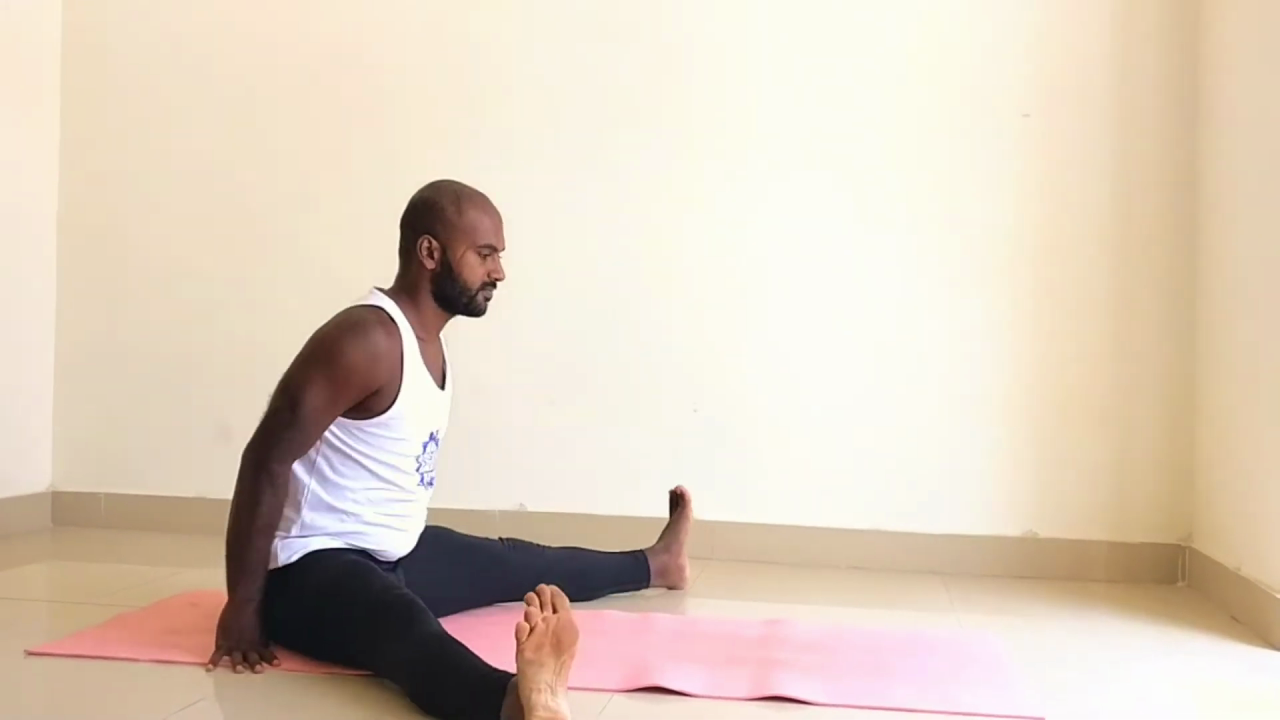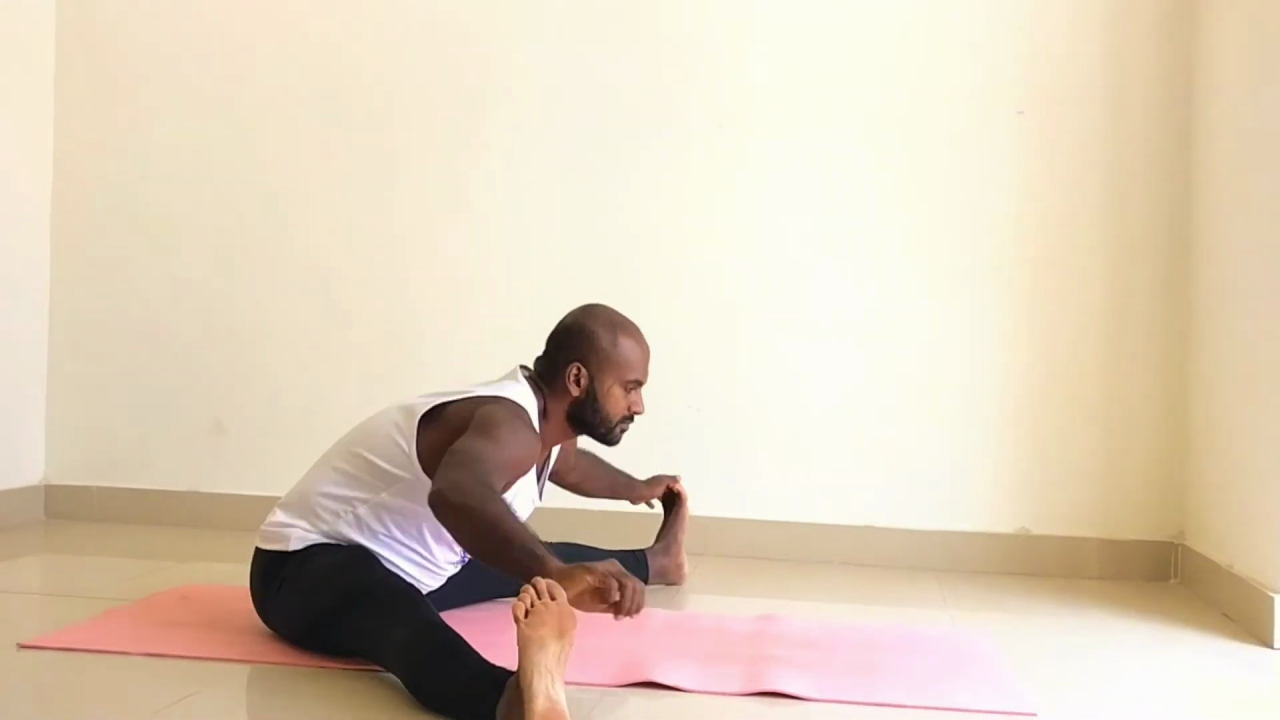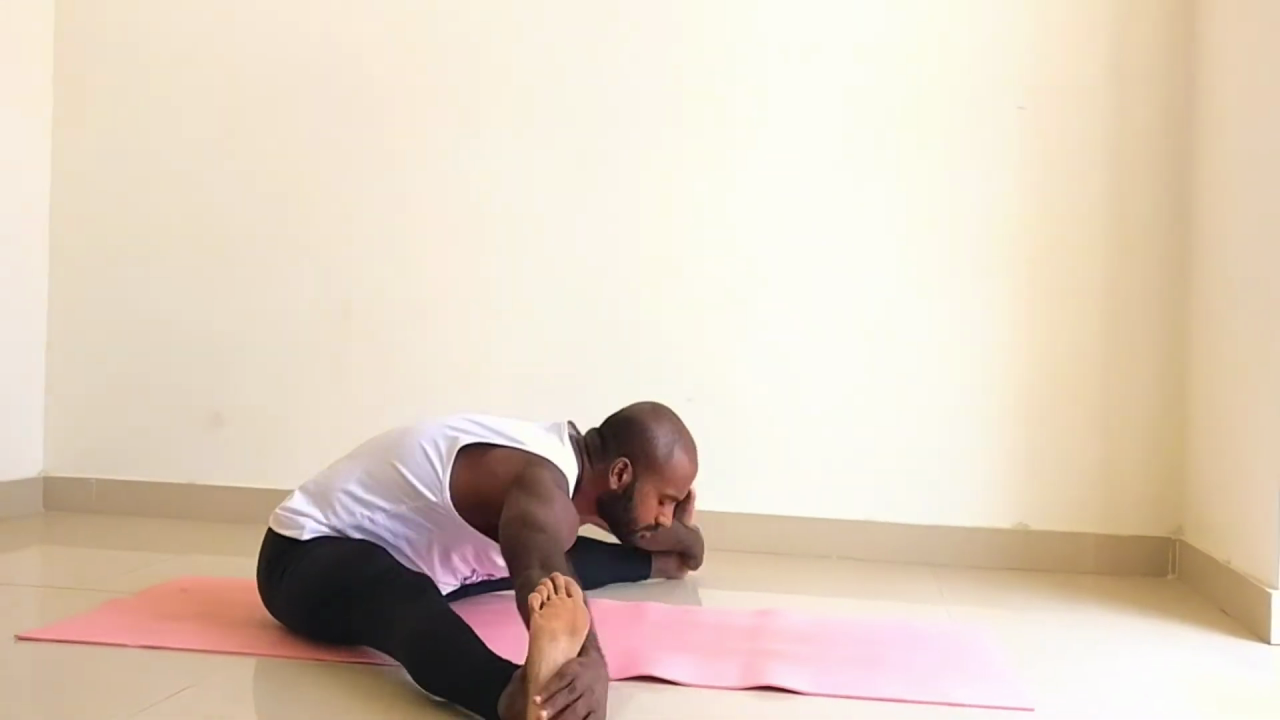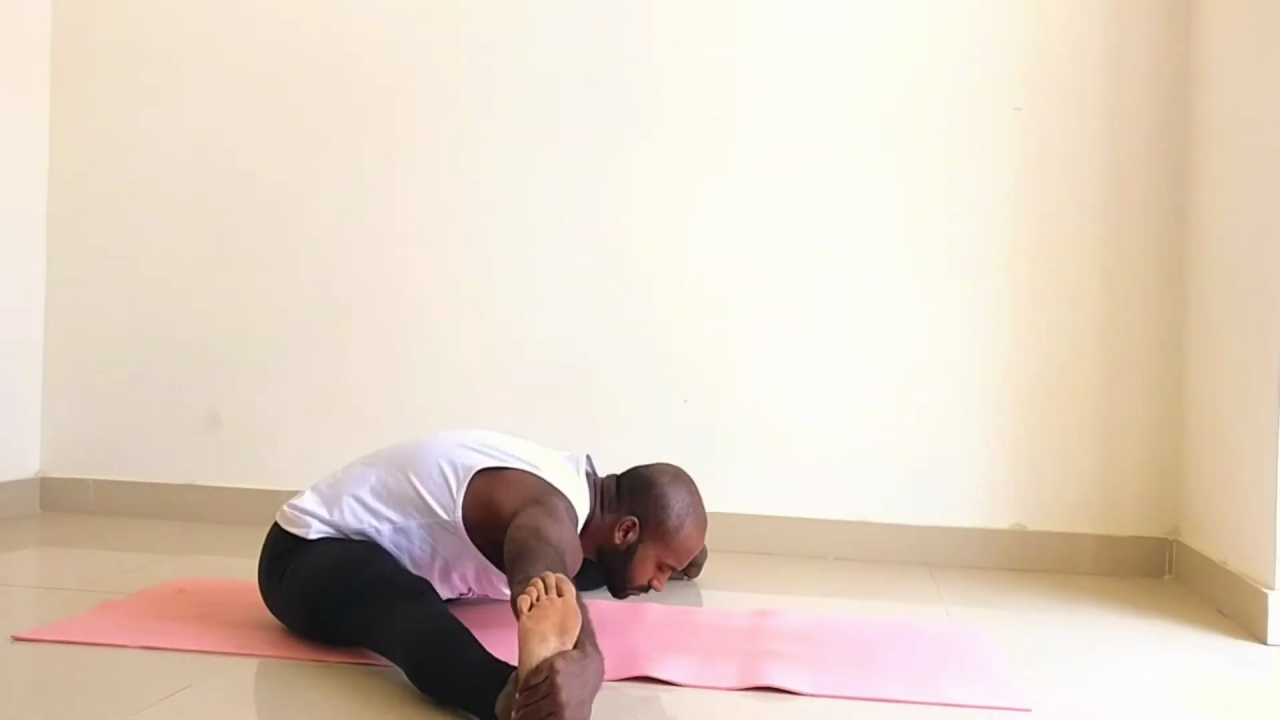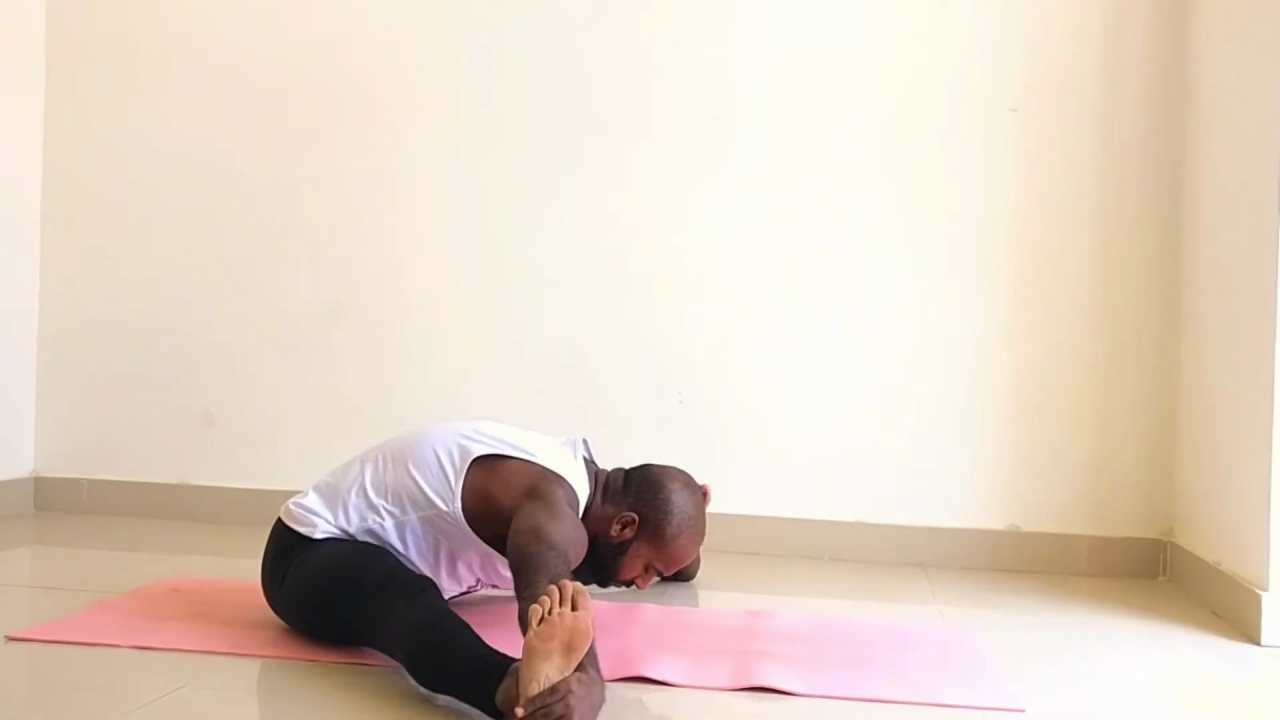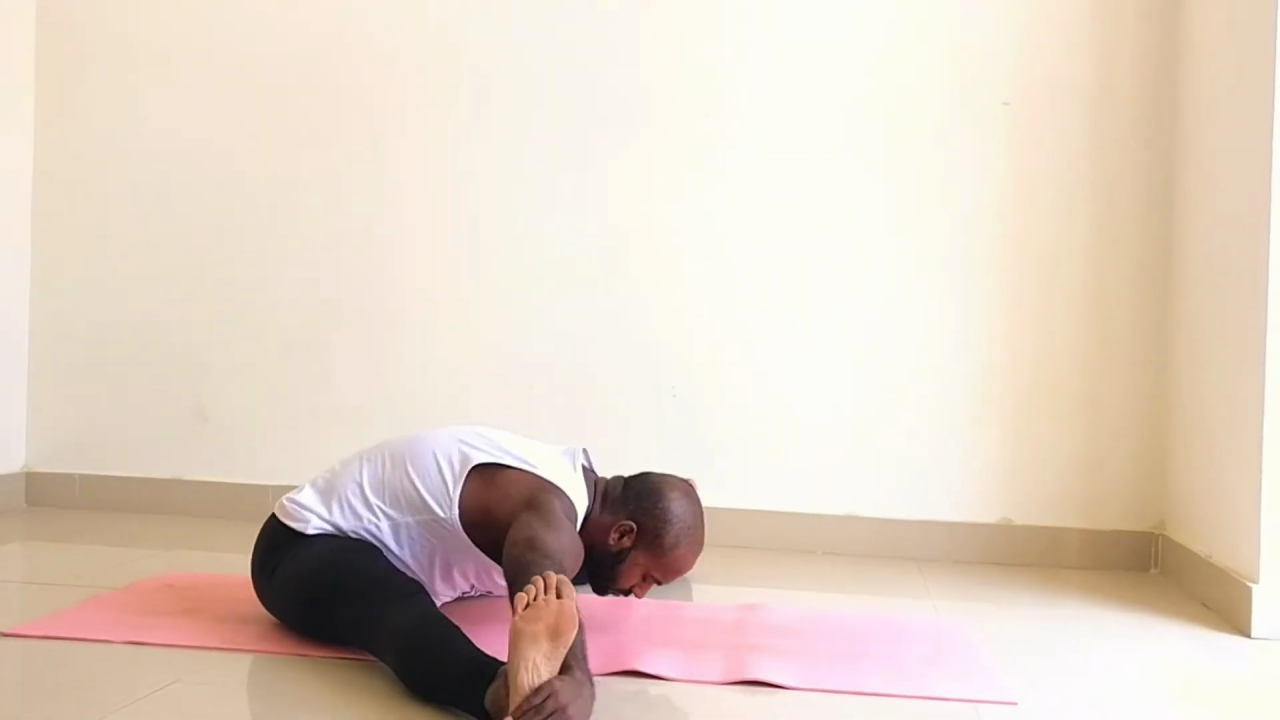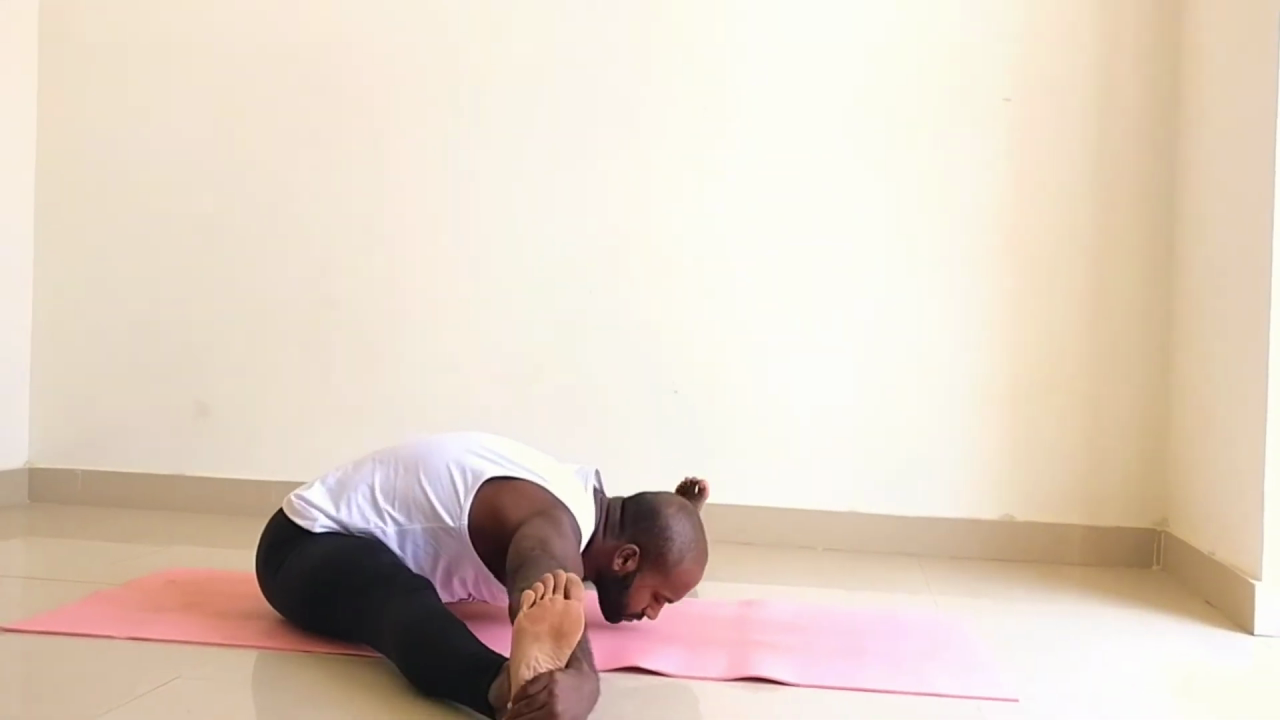
dt=0.2s
person 1, frame 1
left shoulder: (422, 336)
right shoulder: (372, 339)
right elbow: (267, 458)
right wrist: (245, 603)
left hip: (387, 555)
right hip: (304, 572)
left knee: (511, 564)
right knee: (402, 623)
left ankle: (651, 566)
person 1, frame 2
left shoulder: (541, 419)
right shoulder: (507, 425)
left elbow: (567, 463)
right elbow: (458, 496)
left wrist: (637, 488)
right wrist: (558, 572)
left hip: (396, 564)
left knee: (518, 569)
right knee: (407, 621)
left ankle: (653, 565)
person 1, frame 3
left shoulder: (571, 453)
right shoulder: (542, 484)
right elbow: (544, 581)
right wrist: (587, 663)
left hip: (375, 544)
right hip: (310, 547)
right knee: (413, 604)
left ankle: (645, 565)
person 1, frame 4
left shoulder: (587, 490)
right shoulder: (551, 512)
right elbow: (542, 593)
right wrist: (585, 663)
left hip: (375, 542)
right hip: (309, 553)
right knee: (405, 605)
person 1, frame 5
left shoulder: (584, 478)
right shoulder: (552, 506)
right elbow: (550, 600)
right wrist: (587, 682)
left hip: (378, 541)
right hip: (312, 550)
right knee: (407, 604)
person 1, frame 6
left shoulder: (581, 486)
right shoulder: (549, 514)
right elbow: (546, 608)
right wrist: (578, 683)
left hip: (375, 539)
right hip: (304, 547)
right knee: (400, 606)
person 1, frame 7
left shoulder: (588, 500)
right shoulder: (554, 527)
right elbow: (543, 607)
left wrist: (679, 516)
right wrist: (581, 680)
left hip: (372, 531)
right hip: (308, 544)
right knee: (403, 601)
